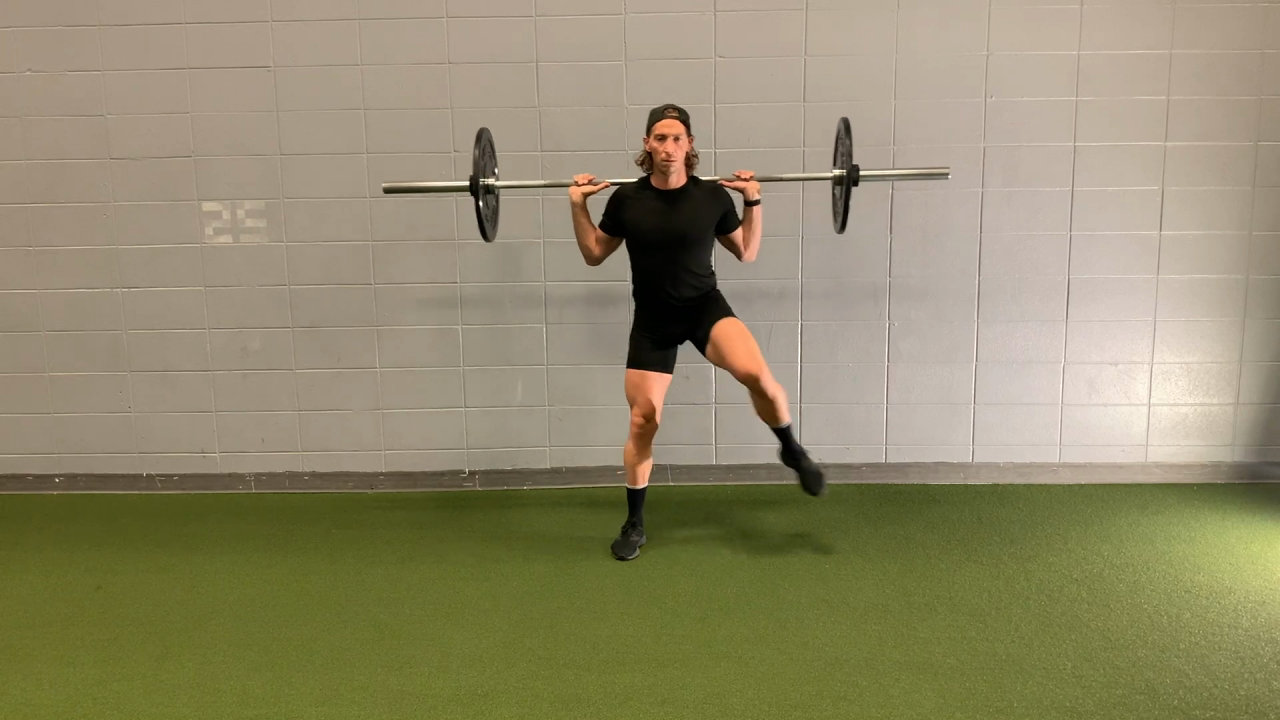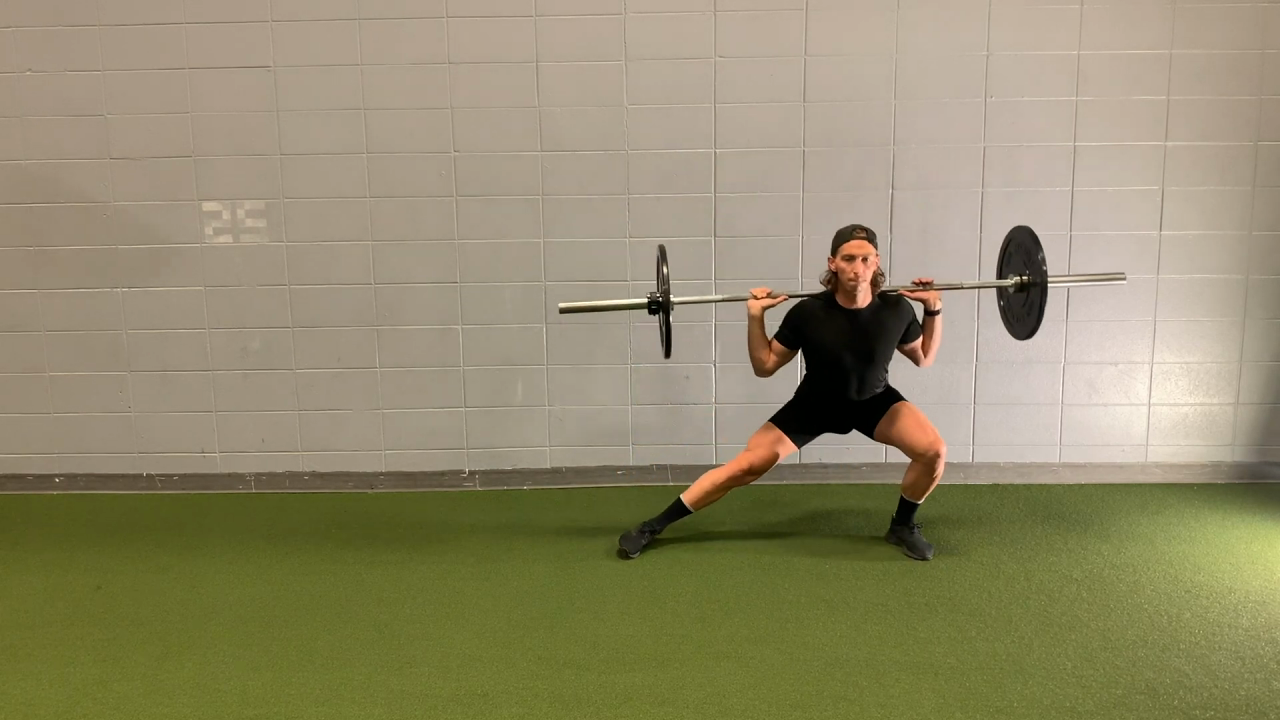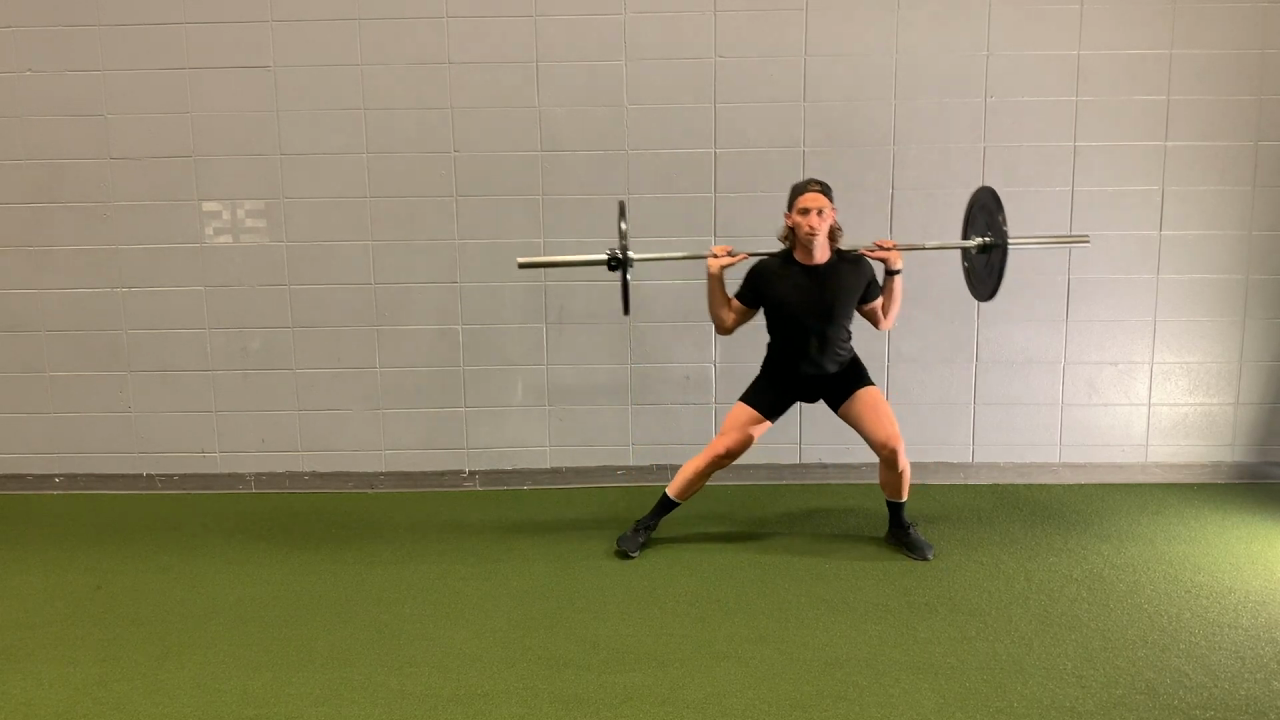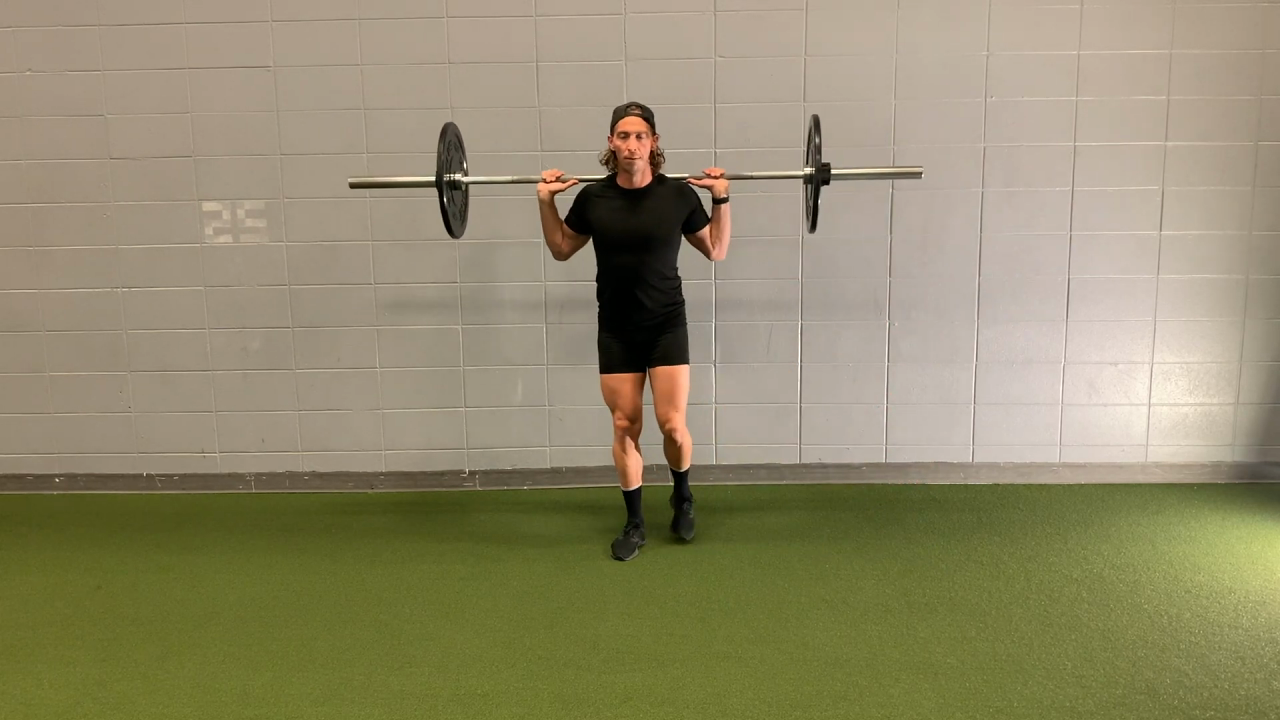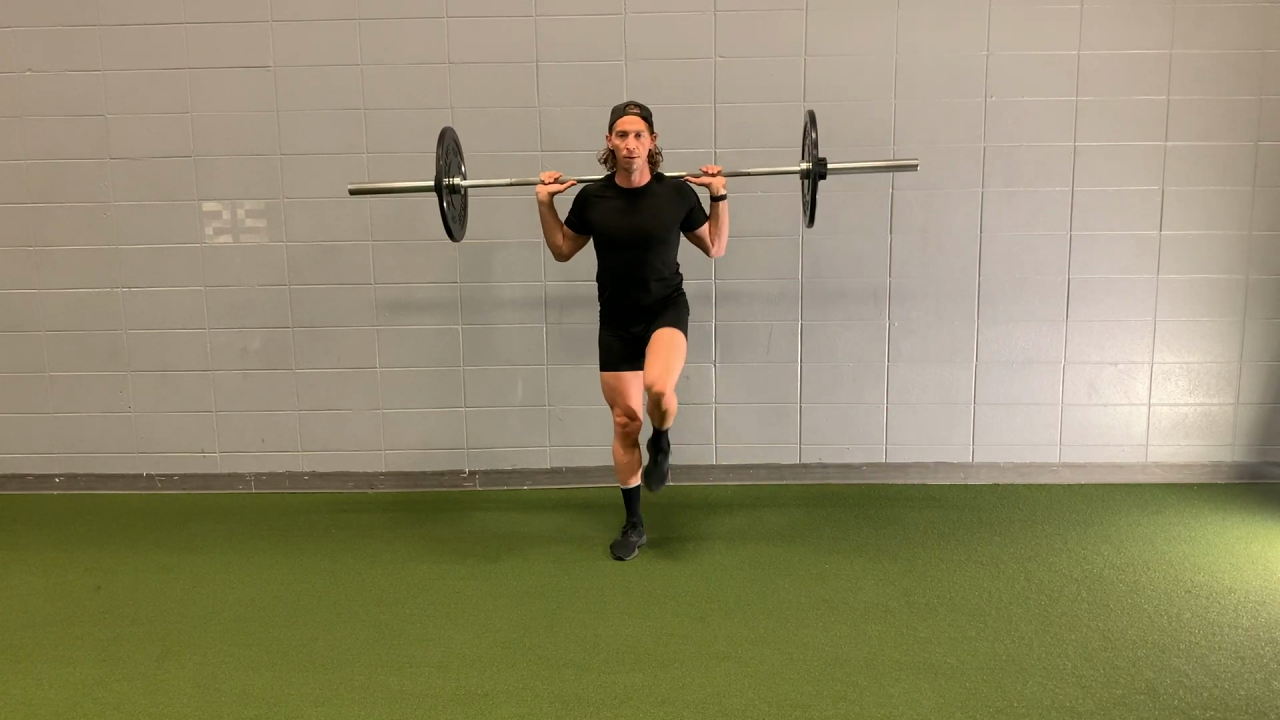
dt=1s
person 1, frame 1
left shoulder: (712, 196)
right shoulder: (626, 198)
left elbow: (747, 252)
right elbow: (594, 254)
left wrist: (753, 201)
right wrist: (577, 205)
left hip: (704, 307)
right hip: (652, 320)
left knee: (756, 373)
right knee: (643, 421)
left ankle: (791, 449)
right ankle: (634, 523)
person 1, frame 2
left shoulder: (896, 309)
right shoulder: (808, 313)
left elbow: (923, 358)
right elbow: (764, 366)
left wrist: (934, 311)
right wrist: (755, 318)
left hip: (873, 400)
right hip: (813, 405)
left knee: (933, 450)
right knee: (745, 466)
left ankle: (902, 526)
right ankle: (653, 526)
person 1, frame 3
left shoulder: (855, 267)
right shoulder: (767, 272)
left elbow: (883, 320)
right elbow: (725, 324)
left wrist: (893, 270)
right wrist: (715, 277)
left hip: (841, 371)
right hip: (780, 375)
left knee: (892, 446)
right knee: (721, 450)
left ankle: (899, 527)
right ankle: (647, 523)
person 1, frame 4
left shoulder: (679, 195)
right shoulder: (592, 198)
left elbow: (715, 251)
right elbow: (561, 249)
left wrist: (720, 199)
right wrist: (545, 201)
left hip: (666, 322)
right hip: (615, 328)
left knee: (672, 424)
right knee: (625, 426)
left ankle: (682, 494)
right ankle: (634, 523)
person 1, frame 5
left shoulder: (677, 193)
right shoulder: (592, 197)
left elbow: (714, 247)
right elbow: (563, 249)
left wrist: (719, 195)
right wrist: (544, 203)
left hip: (666, 310)
right hip: (616, 322)
left knee: (659, 386)
right knee: (624, 422)
left ankle: (660, 442)
right ankle: (633, 524)
